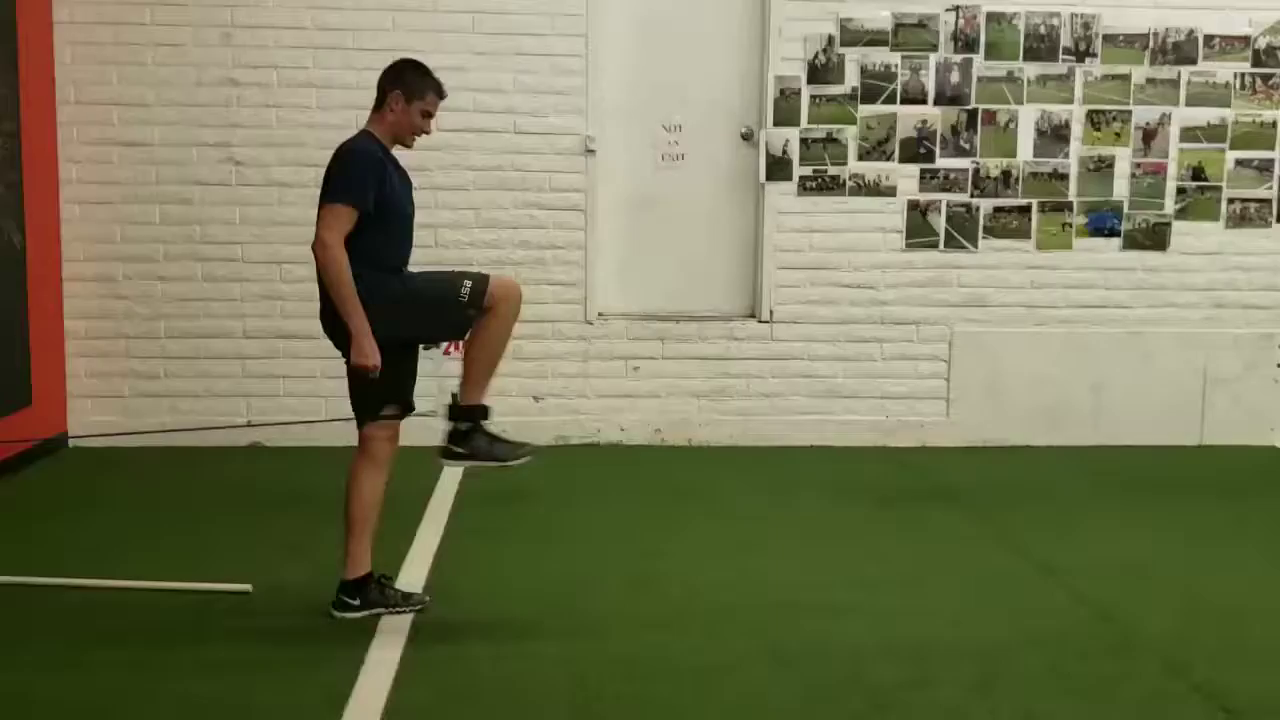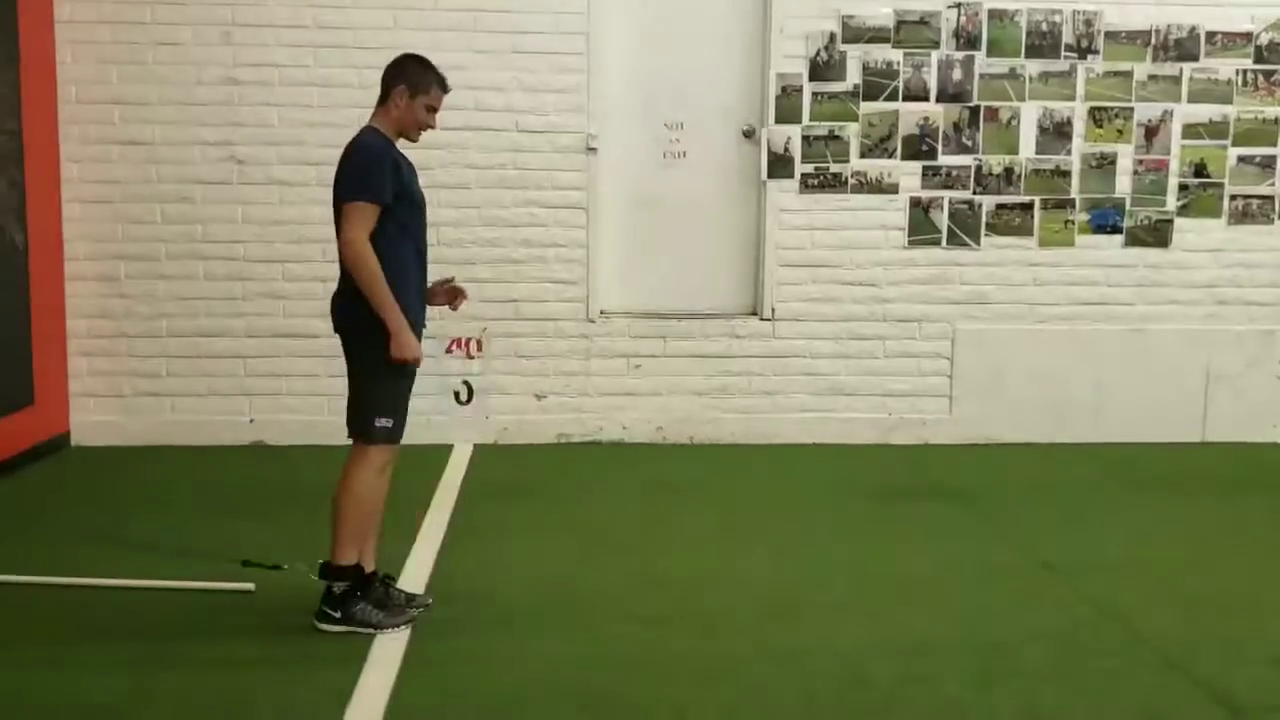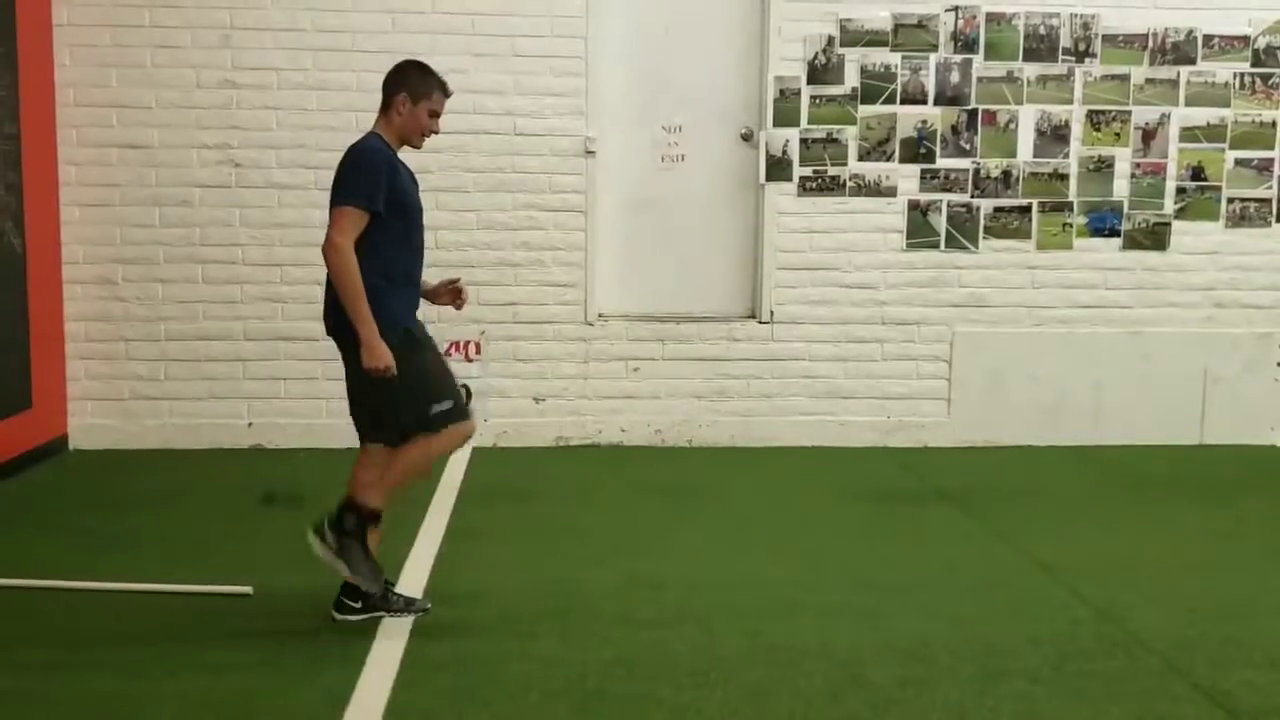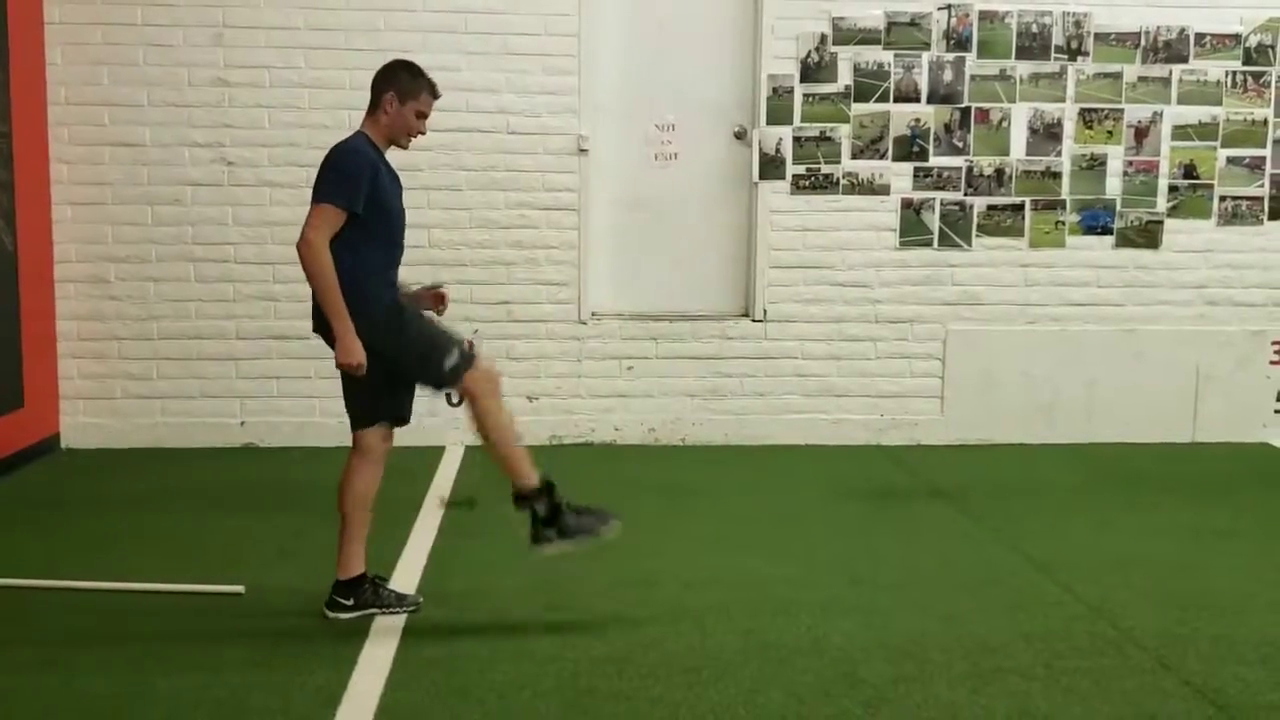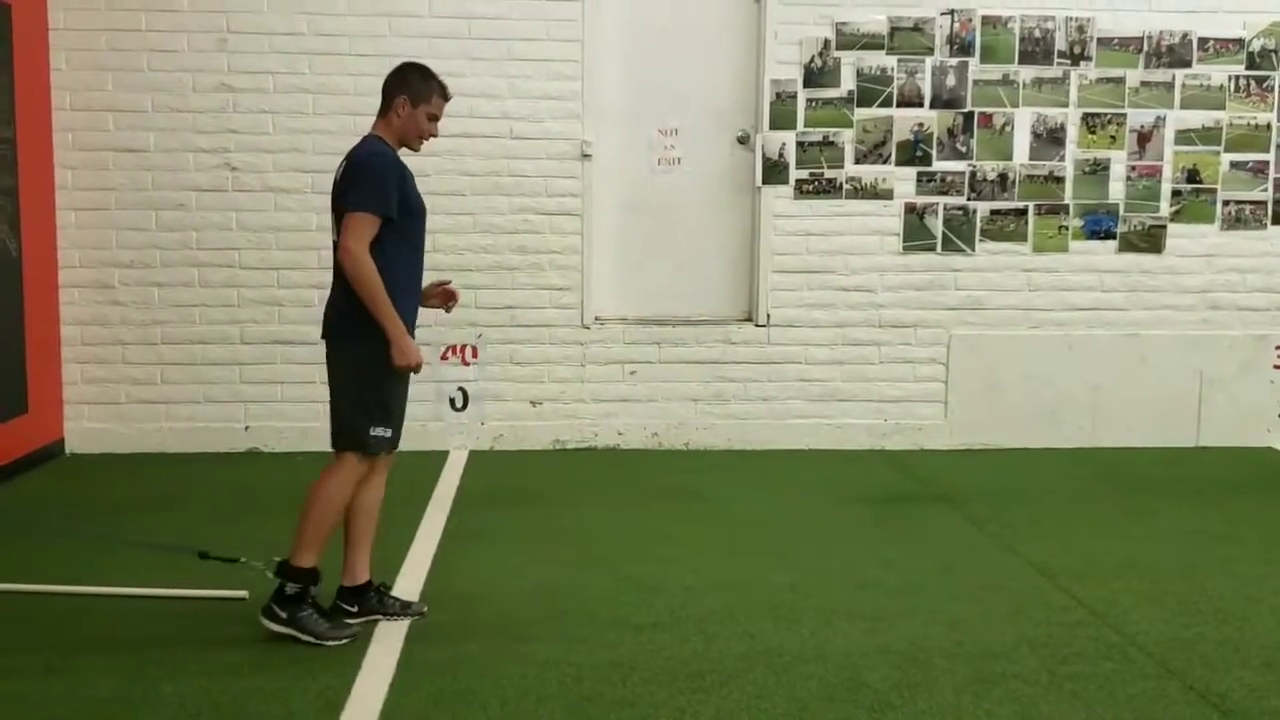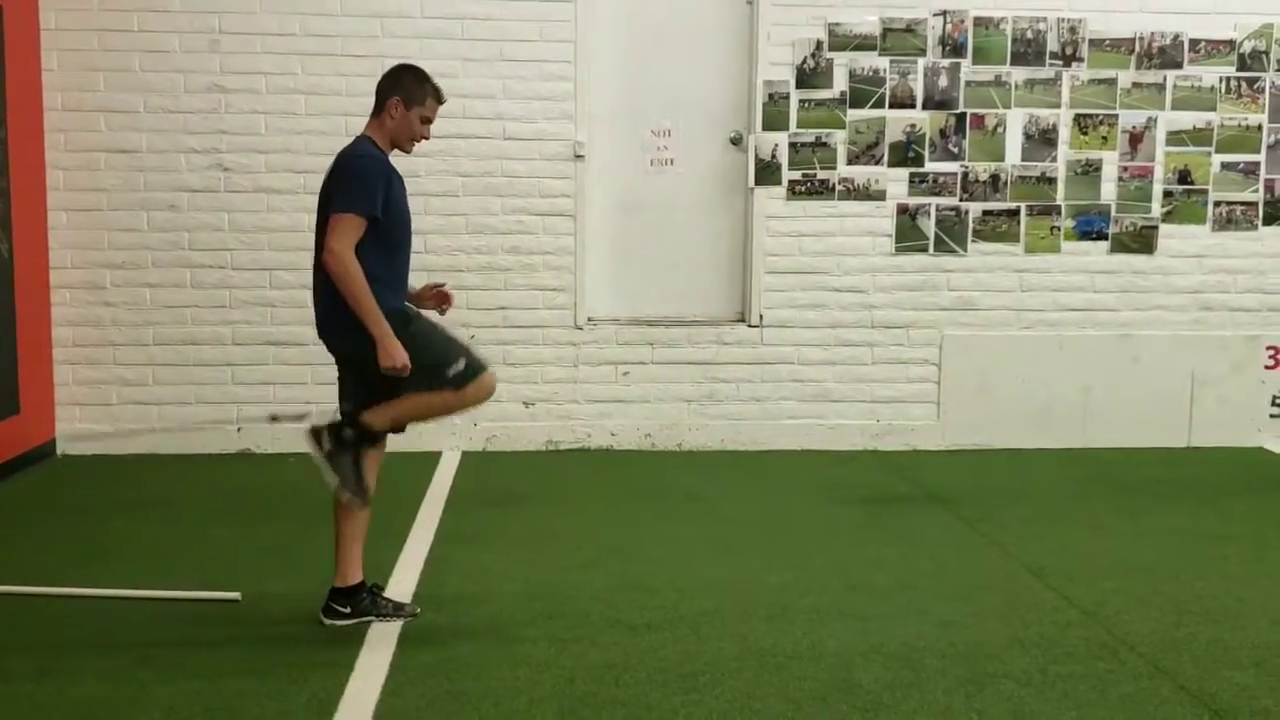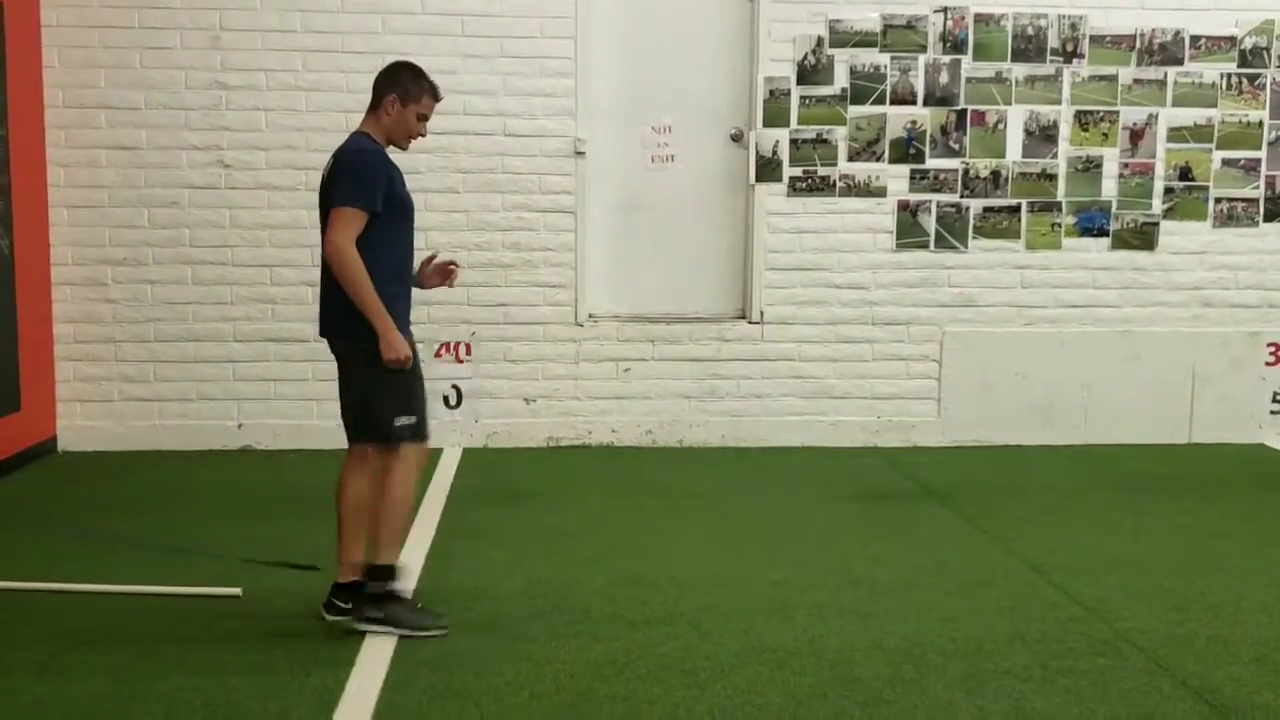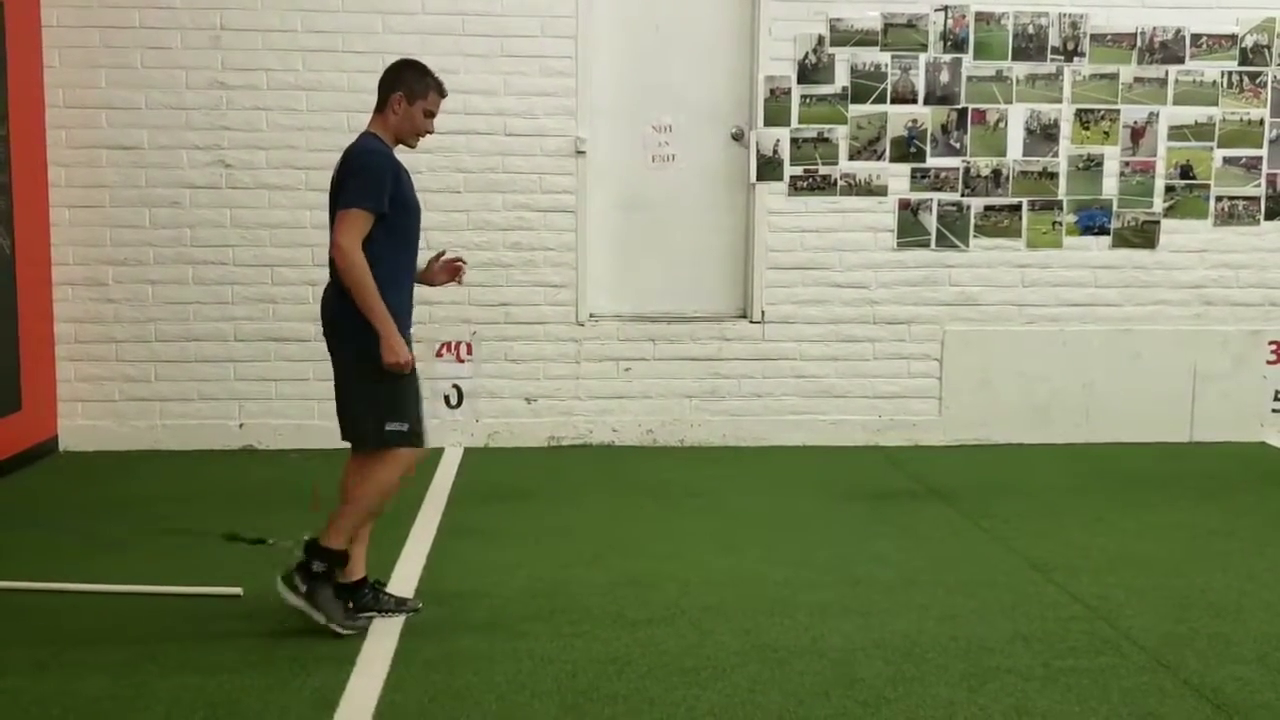
dt=0.5s
person 1, frame 1
left shoulder: (383, 162)
right shoulder: (360, 157)
right elbow: (329, 245)
right wrist: (361, 334)
left hip: (383, 306)
right hip: (372, 304)
left knee: (378, 441)
right knee: (504, 293)
left ankle: (358, 585)
right ankle: (467, 428)
person 1, frame 2
left shoulder: (385, 156)
right shoulder: (372, 153)
right elbow: (354, 244)
left wrist: (423, 293)
right wrist: (398, 325)
left hip: (381, 322)
right hip: (378, 327)
left knee: (374, 447)
right knee: (375, 450)
left ankle: (359, 578)
right ankle: (341, 593)
person 1, frame 3
left shoulder: (388, 166)
right shoulder: (369, 160)
right elbow: (339, 248)
left wrist: (427, 290)
right wrist: (371, 337)
left hip: (386, 320)
right hip: (377, 326)
left knee: (384, 445)
right knee: (451, 428)
left ankle: (360, 589)
right ankle: (346, 526)
person 1, frame 4
left shoulder: (373, 164)
right shoulder: (351, 159)
right elbow: (313, 243)
left wrist: (409, 296)
right wrist: (344, 334)
left hip: (374, 314)
right hip: (367, 318)
left knee: (373, 443)
right knee: (481, 380)
left ankle: (351, 584)
right ankle: (544, 510)
person 1, frame 5
left shoulder: (375, 163)
right shoulder: (377, 164)
right elbow: (353, 253)
left wrist: (418, 295)
right wrist: (399, 333)
left hip: (373, 334)
right hip: (369, 337)
left knee: (374, 458)
right knee: (356, 457)
left ankle: (356, 590)
right ankle: (290, 593)
person 1, frame 6
left shoulder: (369, 165)
right shoulder: (363, 166)
right elbow: (337, 253)
left wrist: (410, 299)
right wrist: (384, 336)
left hip: (360, 322)
right hip: (366, 325)
left knee: (372, 450)
right knee: (477, 382)
left ankle: (348, 592)
right ankle: (350, 432)
person 1, frame 7
left shoulder: (367, 161)
right shoulder: (364, 161)
right elbow: (339, 248)
left wrist: (414, 277)
right wrist: (386, 327)
left hip: (364, 328)
right hip: (370, 330)
left knee: (369, 451)
right knee: (405, 448)
left ankle: (352, 587)
right ankle: (378, 587)
person 1, frame 8
left shoulder: (377, 160)
right shoulder: (370, 160)
right elbow: (346, 249)
left wrist: (422, 275)
right wrist: (389, 332)
left hip: (371, 330)
right hip: (368, 333)
left knee: (375, 453)
right knee: (398, 452)
left ankle: (352, 585)
right ankle: (314, 569)
